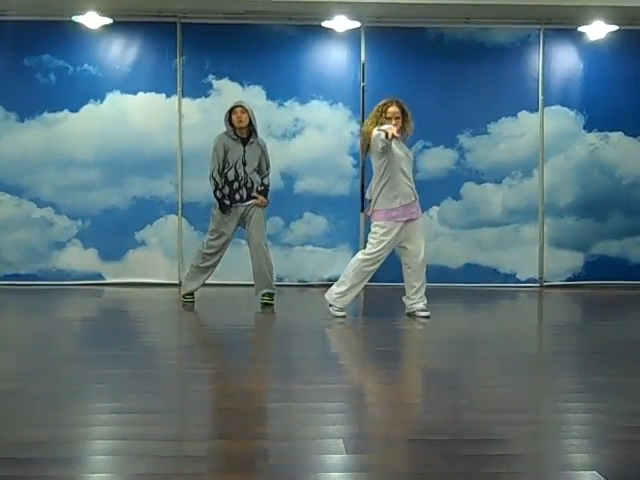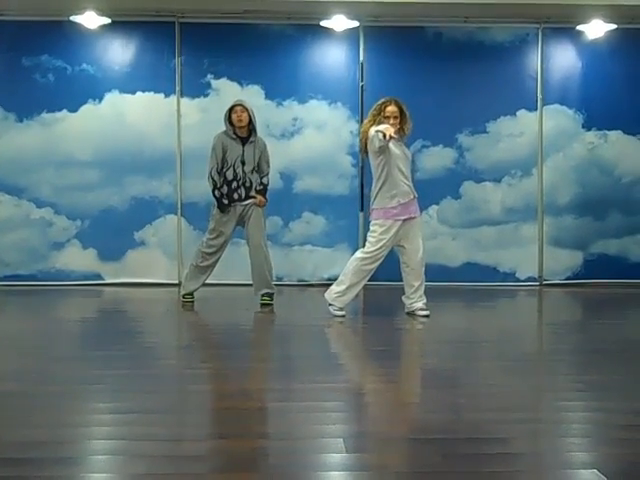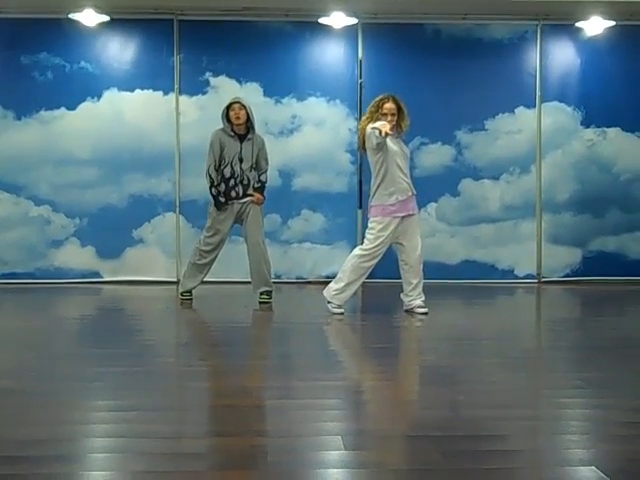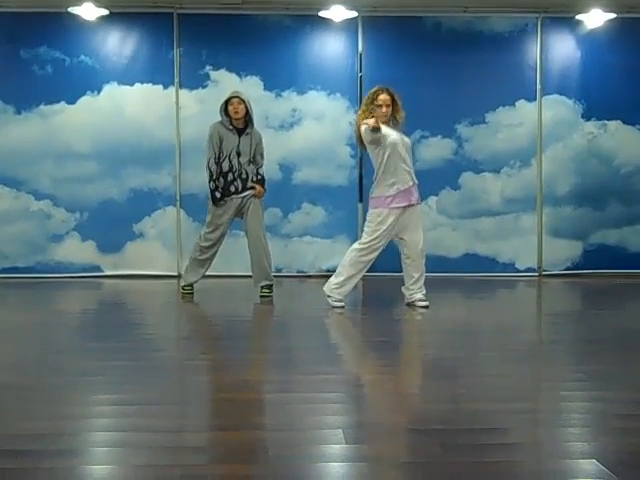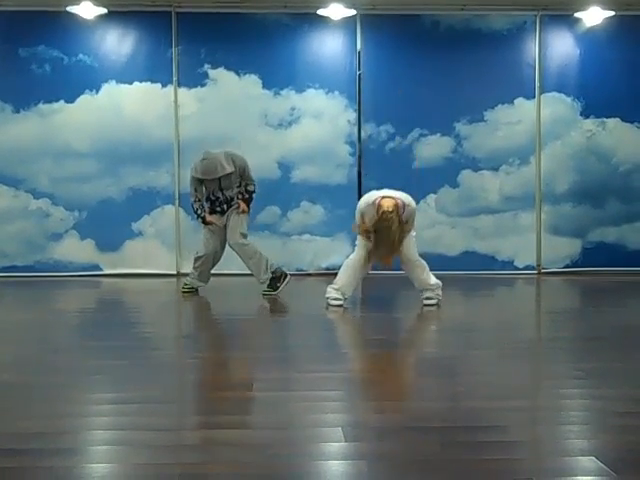
dt=0.5s
person 1, frame 1
left shoulder: (398, 142)
right shoulder: (379, 139)
right elbow: (380, 135)
left wrist: (372, 203)
right wrist: (386, 130)
left hip: (411, 208)
right hip: (388, 212)
left knee: (416, 259)
right knee: (370, 256)
left ankle: (416, 303)
right ankle: (336, 298)
person 1, frame 2
left shoulder: (398, 141)
right shoulder: (376, 138)
right elbow: (376, 135)
right wrist: (384, 130)
left hip: (409, 206)
right hip: (387, 210)
left knee: (414, 258)
right knee: (369, 255)
left ankle: (415, 302)
right ankle: (336, 297)
person 1, frame 3
left shoulder: (396, 138)
right shoulder: (375, 136)
right elbow: (374, 132)
right wrist: (379, 126)
left hip: (407, 204)
right hip: (385, 207)
left knee: (413, 255)
right knee: (367, 252)
left ankle: (413, 300)
right ankle: (334, 295)
person 1, frame 4
left shoulder: (396, 130)
right shoulder: (370, 129)
right elbow: (371, 133)
right wrist: (371, 124)
left hip: (409, 197)
right hip: (384, 199)
left knee: (416, 247)
right knee: (367, 246)
left ankle: (415, 293)
right ankle: (334, 290)
person 1, frame 5
left shoulder: (409, 206)
right shoulder: (365, 205)
left elbow: (407, 229)
right elbow: (363, 232)
left wrist: (392, 251)
right wrist: (375, 248)
right hip: (373, 230)
right knee: (360, 256)
left ankle: (432, 289)
right ankle: (336, 291)
person 2, frame 1
left shoulder: (259, 144)
right shoulder: (222, 140)
left elbow: (265, 172)
right elbow: (215, 172)
left wrist: (264, 194)
right wrist: (222, 200)
left hip: (253, 203)
right hip: (228, 203)
left knee: (259, 246)
right knee: (212, 246)
left ankle: (267, 290)
right ankle: (189, 287)
person 2, frame 2
left shoulder: (259, 143)
right shoulder: (221, 140)
left elbow: (264, 172)
right elbow: (214, 171)
left wrist: (262, 193)
right wrist: (220, 199)
left hip: (252, 202)
right hip: (227, 203)
left knee: (258, 245)
right knee: (211, 245)
left ankle: (266, 290)
right ankle: (188, 287)
person 2, frame 3
left shoulder: (257, 140)
right shoulder: (219, 137)
left elbow: (263, 169)
right elbow: (211, 168)
left wrist: (260, 191)
right wrist: (217, 196)
left hip: (250, 200)
right hip: (224, 200)
left knee: (256, 243)
right knee: (209, 242)
left ankle: (264, 288)
right ankle: (187, 285)
person 2, frame 4
left shoulder: (254, 135)
right shoulder: (217, 129)
right elbow: (212, 161)
left wrist: (260, 182)
right wrist: (215, 191)
left hip: (249, 193)
right hip: (224, 194)
left knee: (257, 236)
right knee: (210, 237)
left ankle: (265, 282)
right ankle: (189, 279)
person 2, frame 5
left shoulder: (237, 161)
right shoulder: (198, 171)
left elbow: (249, 182)
right elbow: (196, 198)
left wrist: (246, 200)
right wrist: (203, 216)
left hip: (236, 207)
right hip: (215, 211)
left knee: (237, 240)
right knee: (211, 249)
left ankle: (276, 274)
right ankle: (194, 280)
